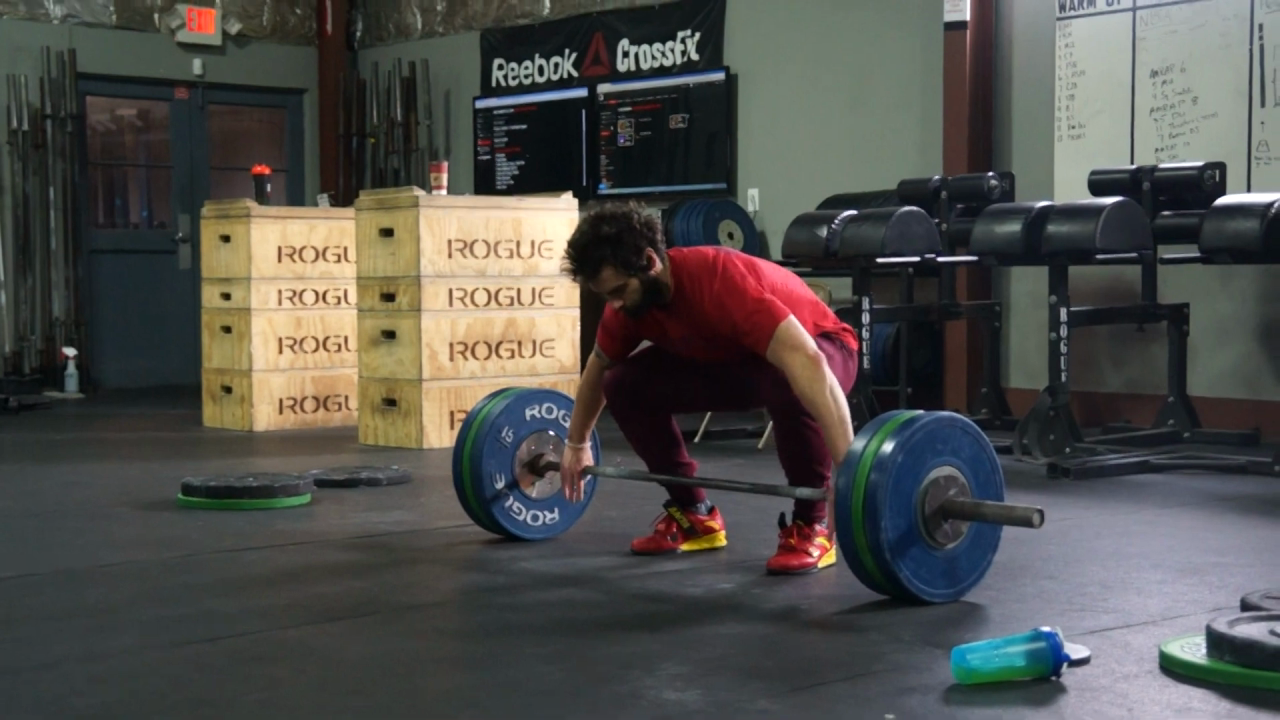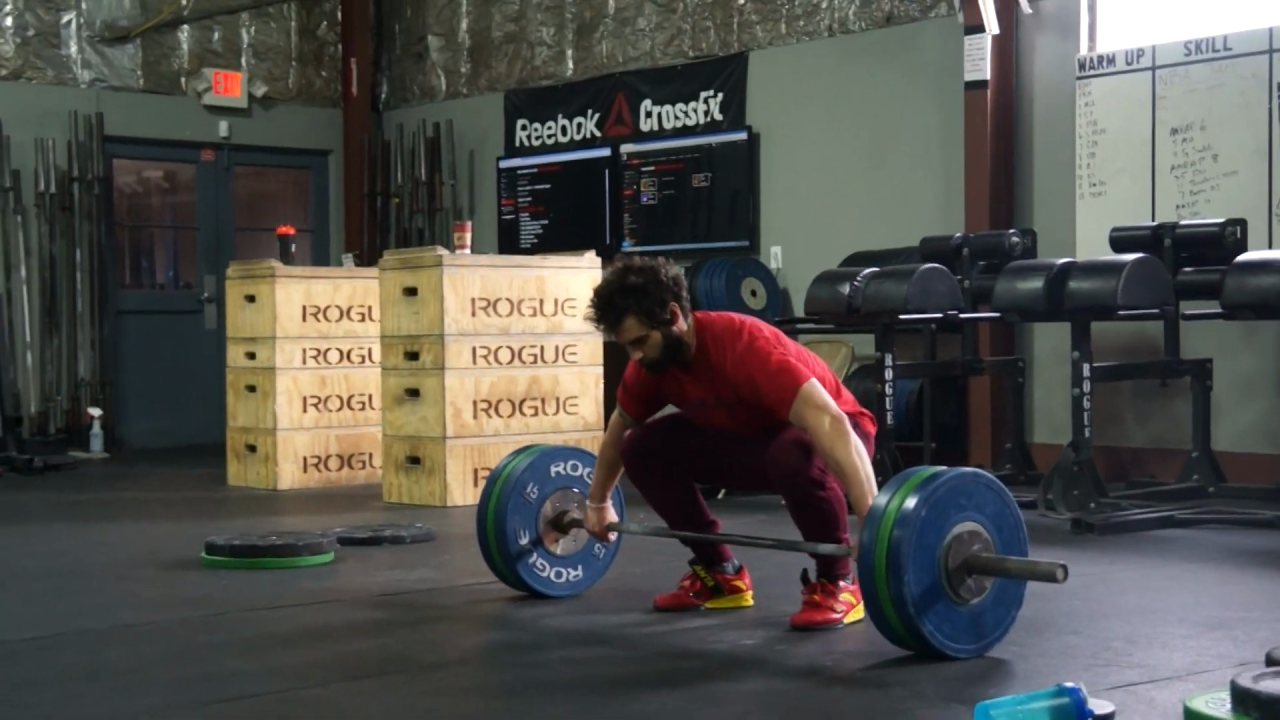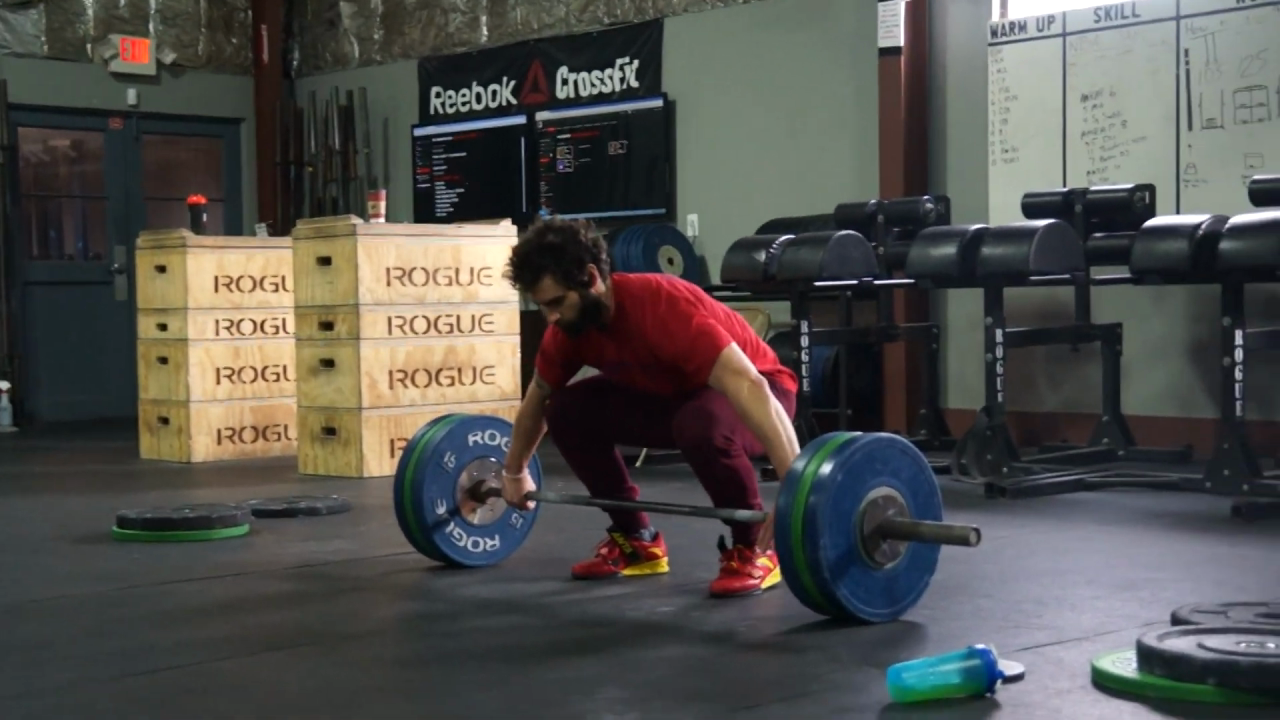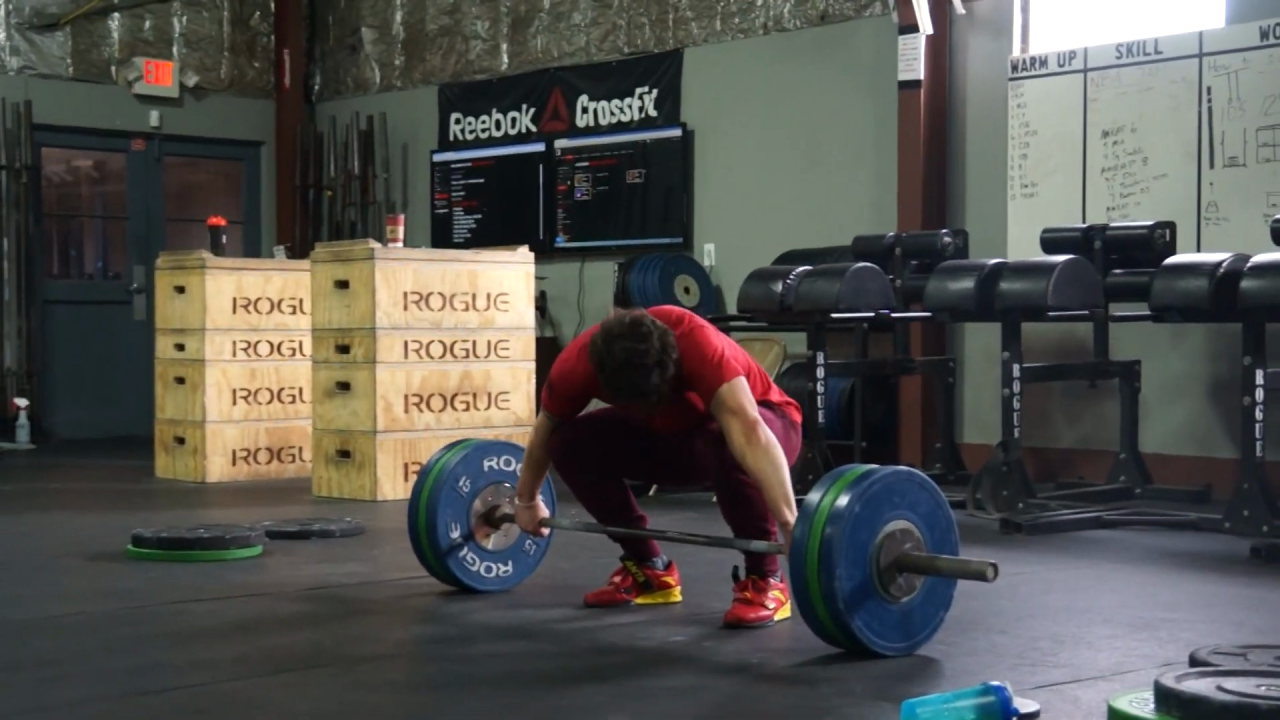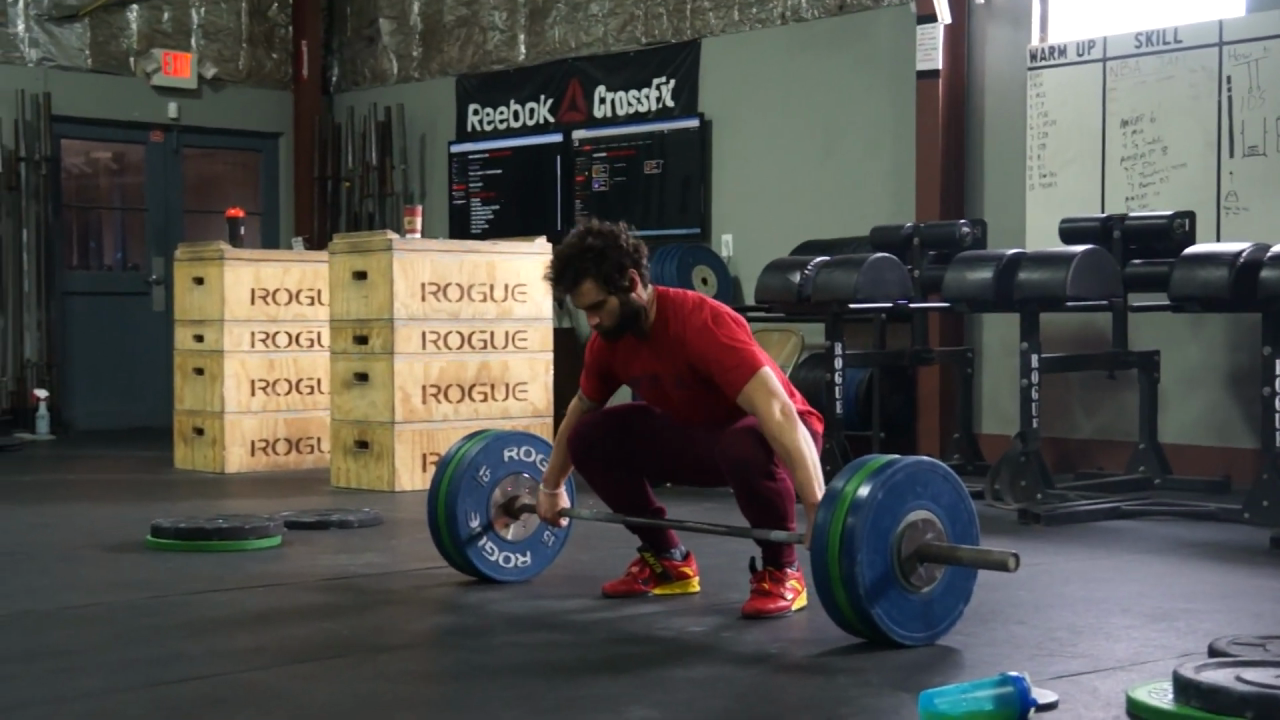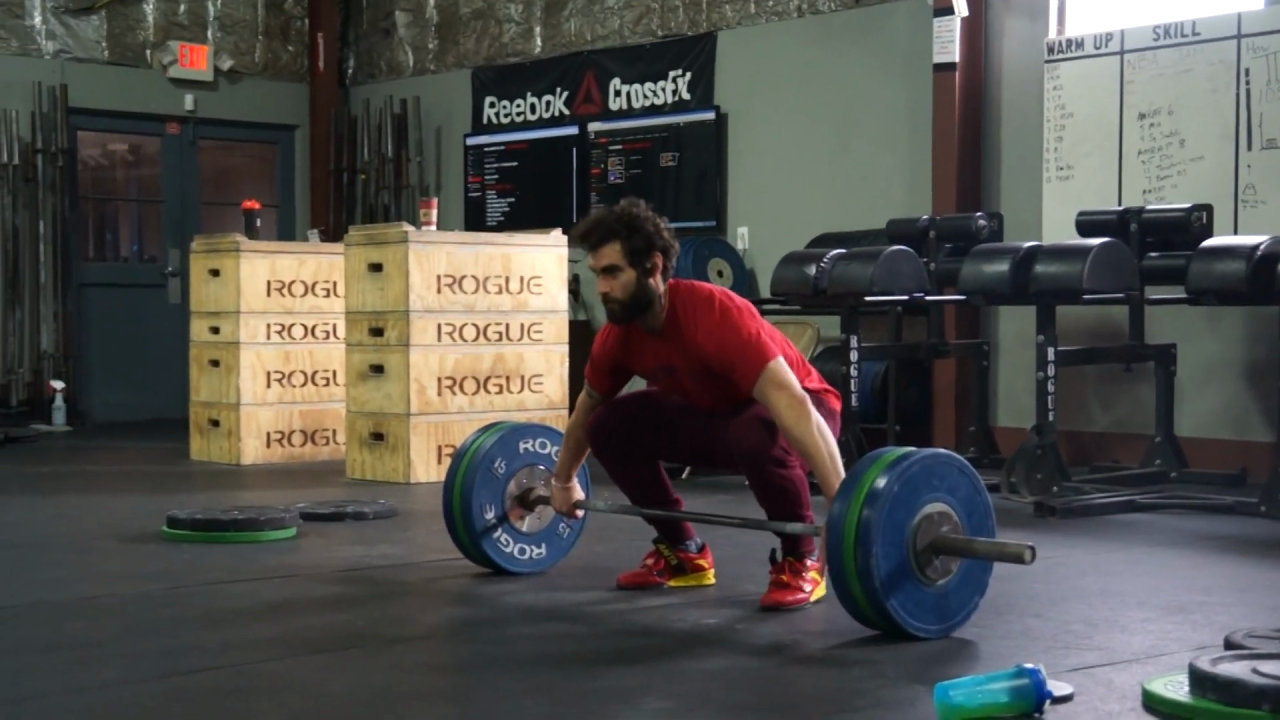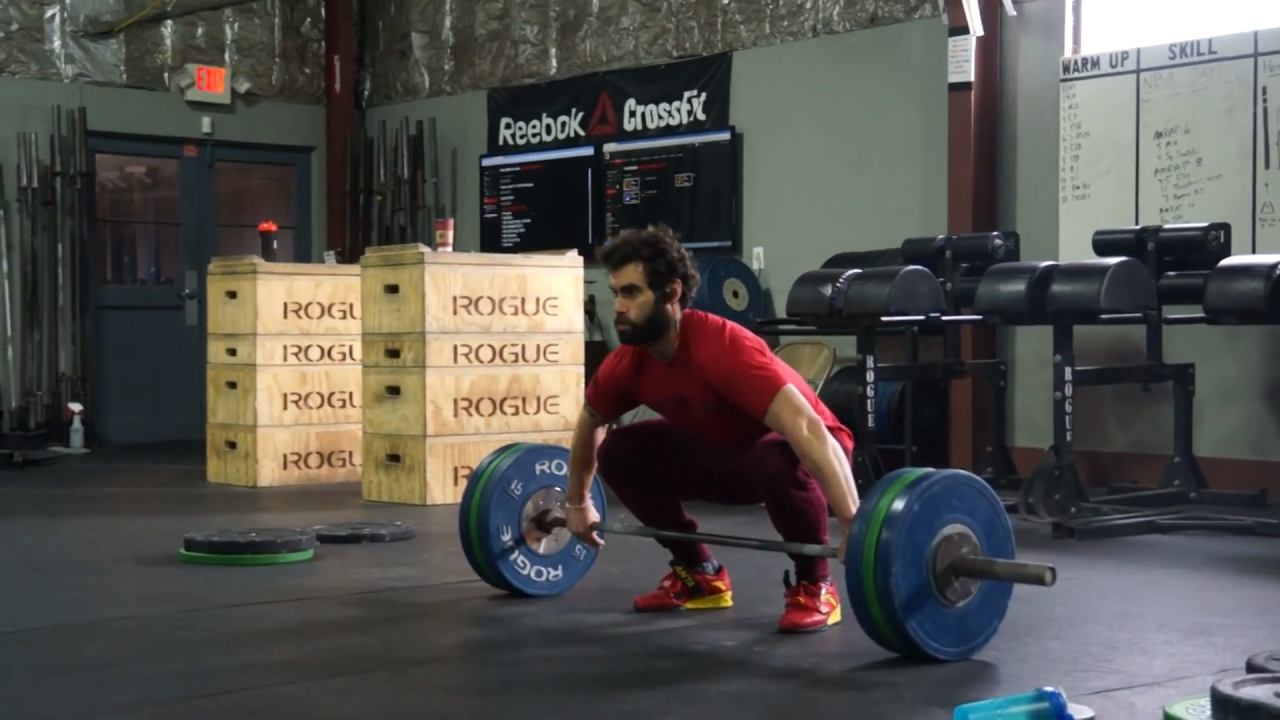
dt=0.7s
person 1, frame 1
left shoulder: (719, 281)
right shoulder: (629, 298)
left elbow: (805, 364)
right elbow: (598, 368)
right wrist: (576, 445)
left hip: (816, 346)
left knee: (791, 392)
right knee: (624, 385)
left ankle: (809, 528)
right ankle: (693, 513)
person 1, frame 2
left shoulder: (743, 346)
right shoulder: (651, 362)
left elbow: (828, 424)
right elbow: (620, 428)
right wrist: (598, 503)
left hip: (837, 428)
left knee: (795, 457)
right knee: (641, 448)
left ankle: (837, 584)
right ankle: (719, 572)
person 1, frame 3
left shoulder: (660, 307)
right shoulder: (569, 327)
left elbow: (748, 386)
right elbow: (537, 397)
right wrist: (514, 472)
left hip: (751, 396)
left knee: (700, 429)
right knee: (564, 411)
left ankle: (751, 550)
right ankle: (636, 539)
person 1, frame 4
left shoulder: (691, 338)
right shoulder: (577, 363)
left elbow: (746, 432)
right elbow: (547, 428)
left wrist: (792, 526)
right wrist: (527, 502)
left hip: (761, 418)
left knee: (726, 454)
right knee: (570, 445)
left ankle: (765, 581)
right ankle: (648, 567)
person 1, frame 5
left shoulder: (702, 324)
right shoulder: (607, 340)
left elbow: (777, 412)
right elbow: (582, 409)
left wrist: (819, 511)
right wrist: (551, 487)
left hip: (771, 437)
right hip: (696, 435)
left knee: (746, 449)
right knee: (589, 438)
left ankle: (781, 571)
right ankle: (667, 559)
person 1, frame 6
left shoulder: (715, 315)
right shoulder: (618, 335)
left elbow: (791, 403)
right elbow: (589, 405)
right wrist: (563, 480)
left hip: (795, 409)
right hip: (714, 416)
left knee: (759, 439)
right knee: (608, 426)
left ankle: (801, 561)
right ankle: (682, 550)
person 1, frame 7
left shoulder: (722, 348)
right shoulder: (627, 363)
left elbow: (805, 427)
right elbow: (589, 423)
left wrist: (854, 525)
right wrist: (577, 502)
left hip: (805, 450)
right hip: (725, 452)
left knee: (777, 460)
right knee: (618, 452)
left ankle: (815, 585)
right ankle: (700, 573)
